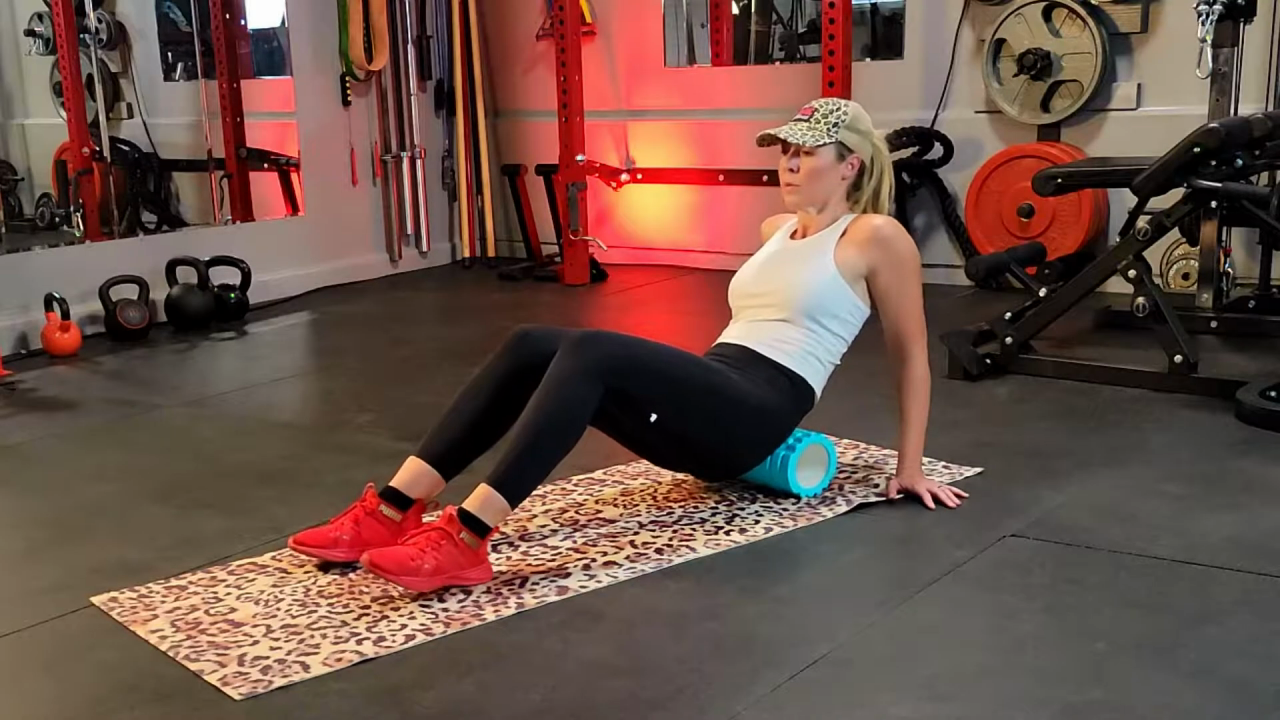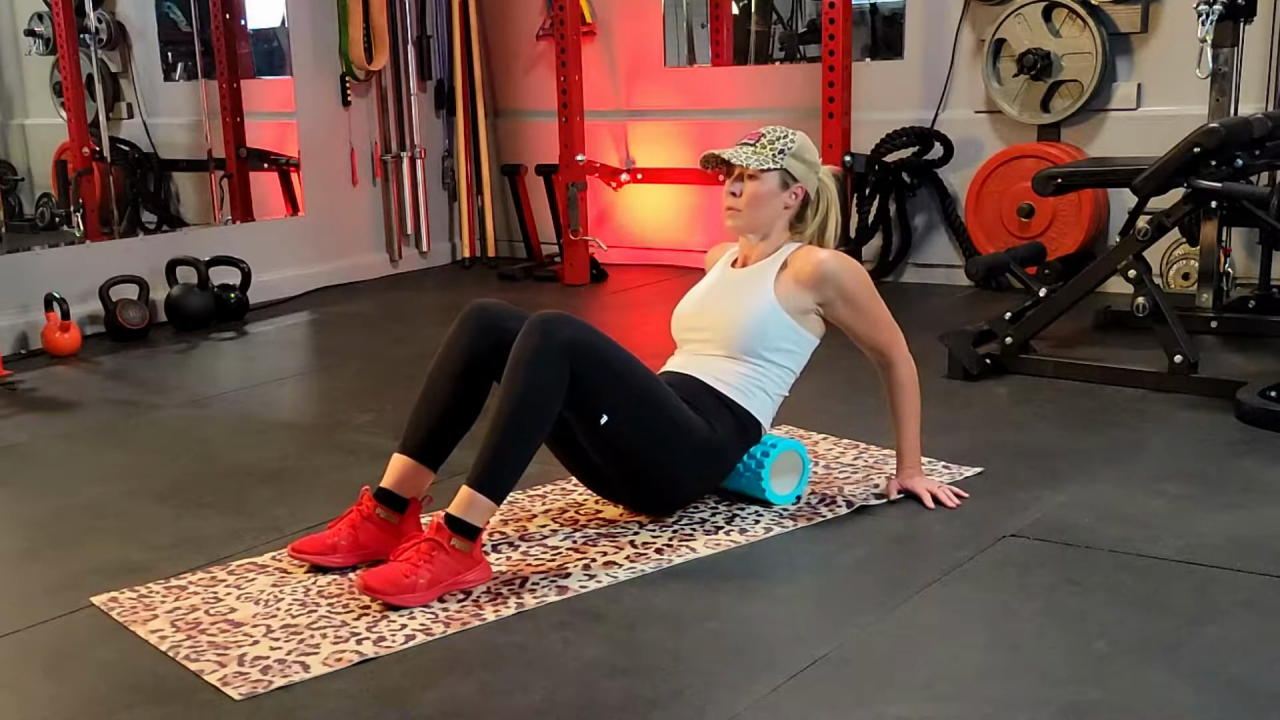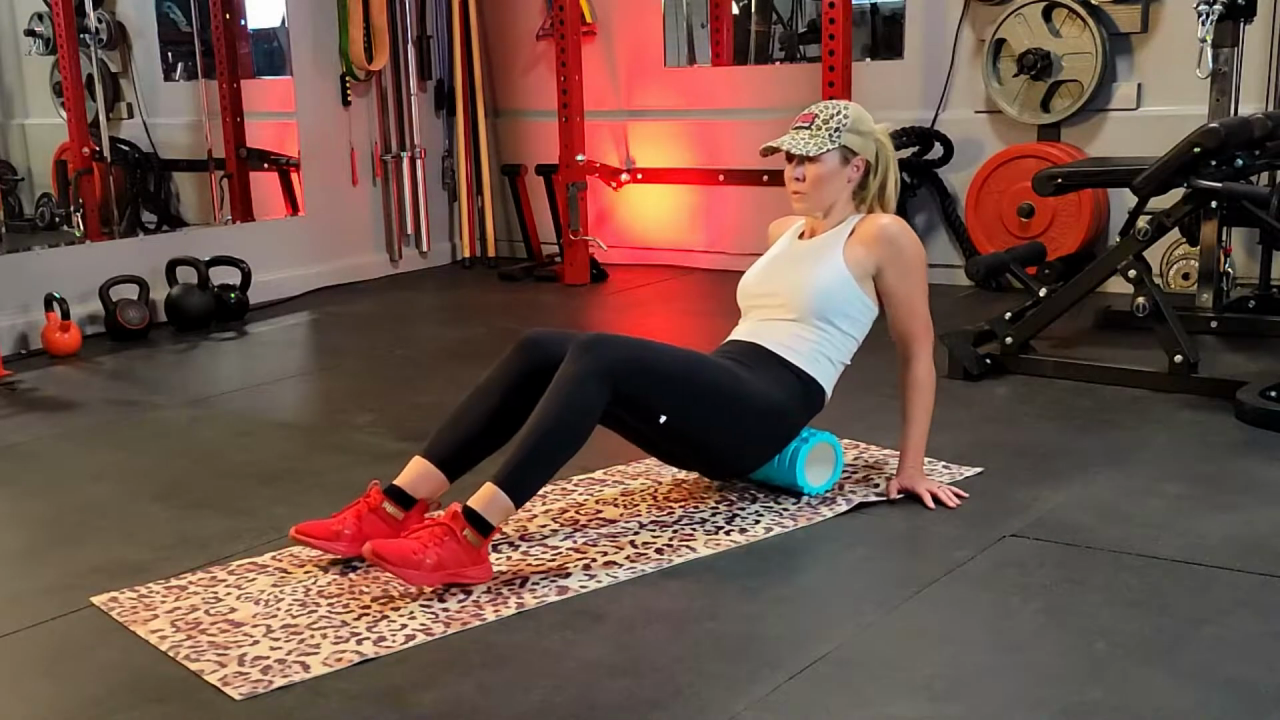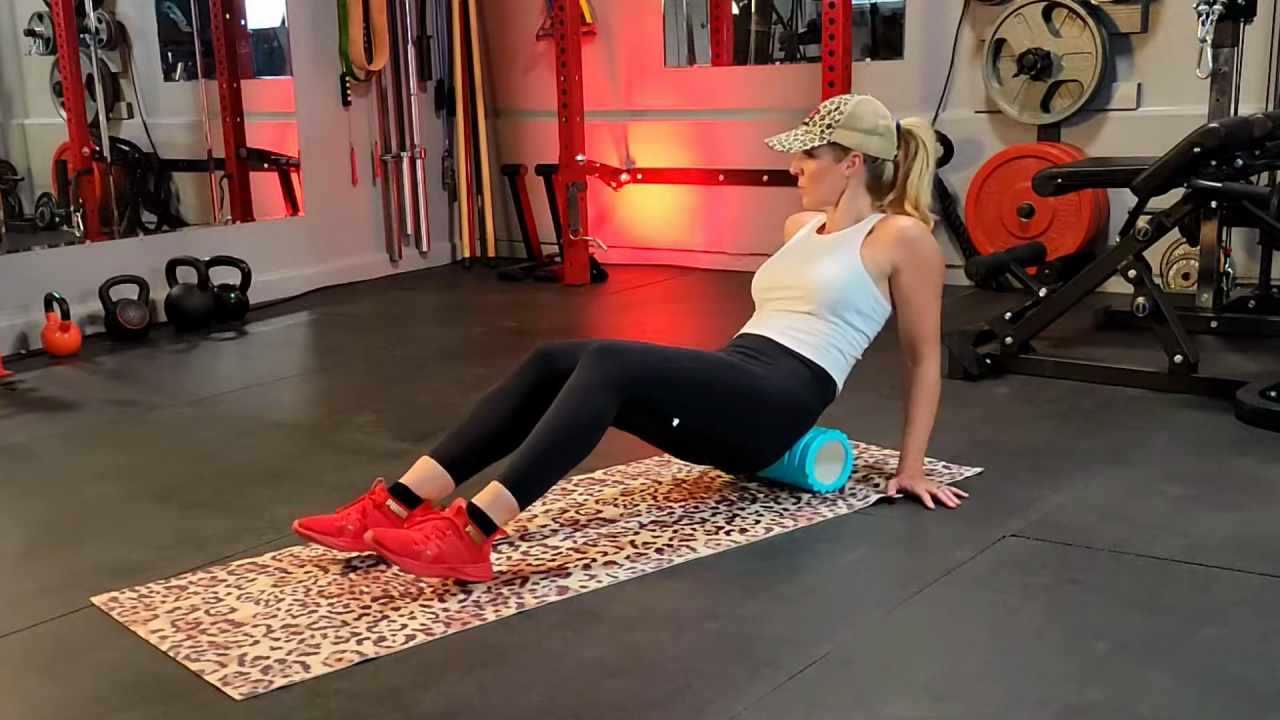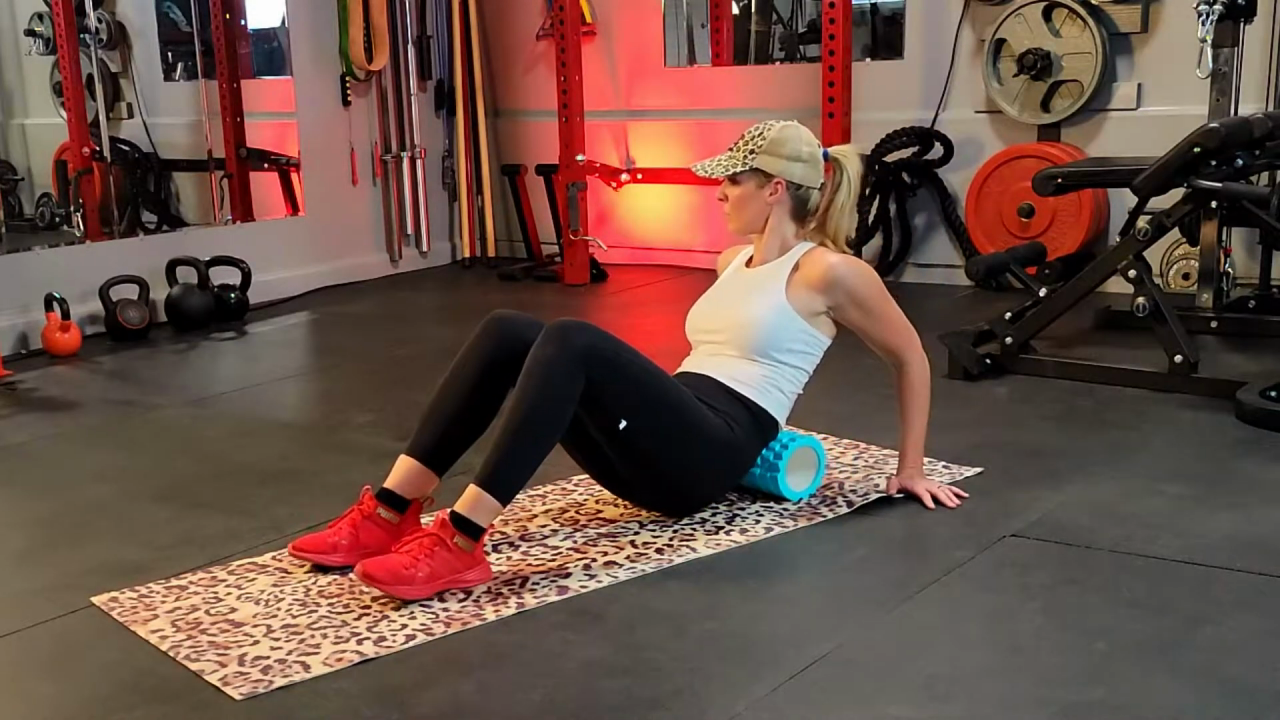
dt=1s
person 1, frame 1
left shoulder: (876, 236)
right shoulder: (777, 230)
left elbow: (912, 355)
left wrist: (911, 466)
left hip: (754, 413)
right hip: (707, 392)
left knee: (591, 351)
right knee: (529, 346)
left ankle: (465, 538)
right ankle: (391, 512)
person 1, frame 2
left shoulder: (818, 269)
right shoulder: (720, 260)
left elbow: (896, 358)
left wrist: (909, 467)
left hip: (695, 452)
right hip: (638, 439)
left knee: (552, 333)
right knee: (484, 321)
left ankle: (457, 544)
right ankle: (388, 514)
person 1, frame 3
left shoulder: (883, 235)
right shoulder: (784, 232)
left elbow: (918, 354)
left wrist: (912, 467)
left hip: (763, 414)
right hip: (713, 396)
left knee: (598, 355)
right knee: (539, 350)
left ankle: (467, 536)
right ankle: (395, 508)
person 1, frame 4
left shoulder: (902, 238)
right shoulder: (802, 227)
left elbow: (925, 358)
left wrist: (912, 467)
left hip: (775, 405)
right hip: (728, 383)
left knee: (609, 363)
right knee: (551, 362)
left ankle: (471, 533)
right ankle: (399, 506)
person 1, frame 5
left shoulder: (829, 271)
right shoulder: (733, 260)
left elbow: (910, 358)
left wrist: (911, 468)
left hip: (711, 452)
right hip: (659, 439)
left knee: (571, 340)
right knee: (504, 332)
left ankle: (459, 543)
right ankle: (389, 513)
